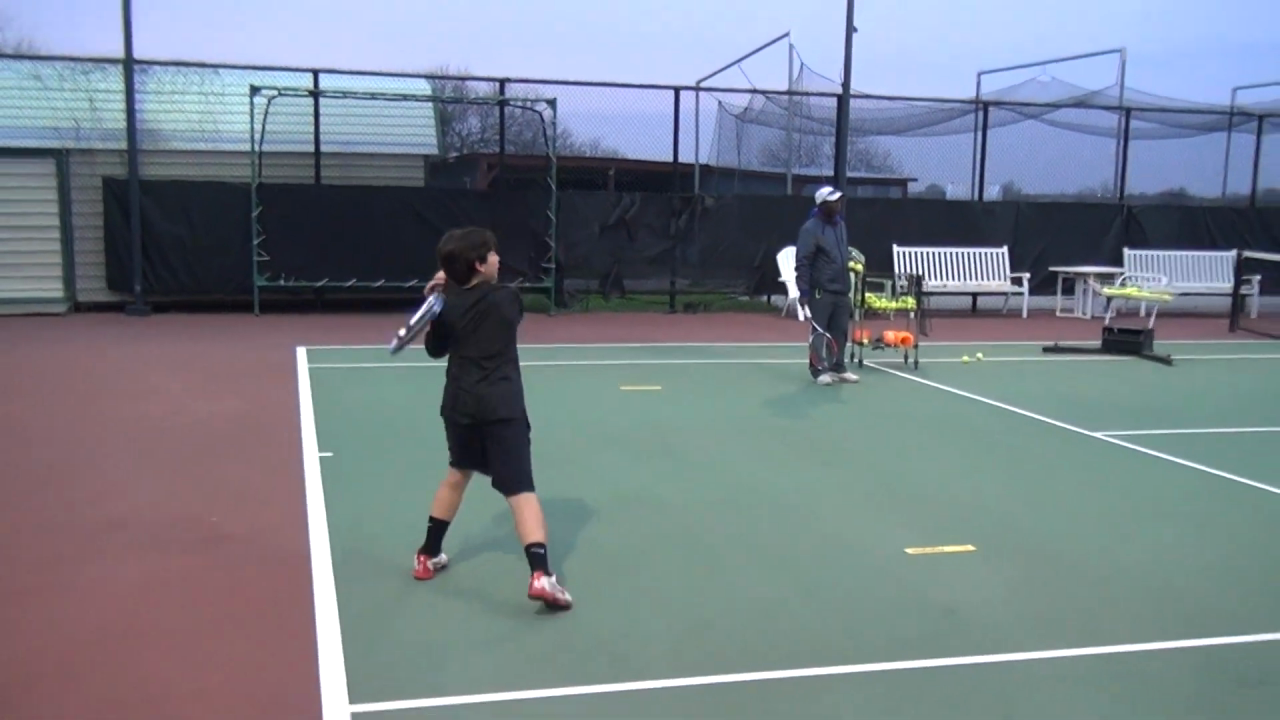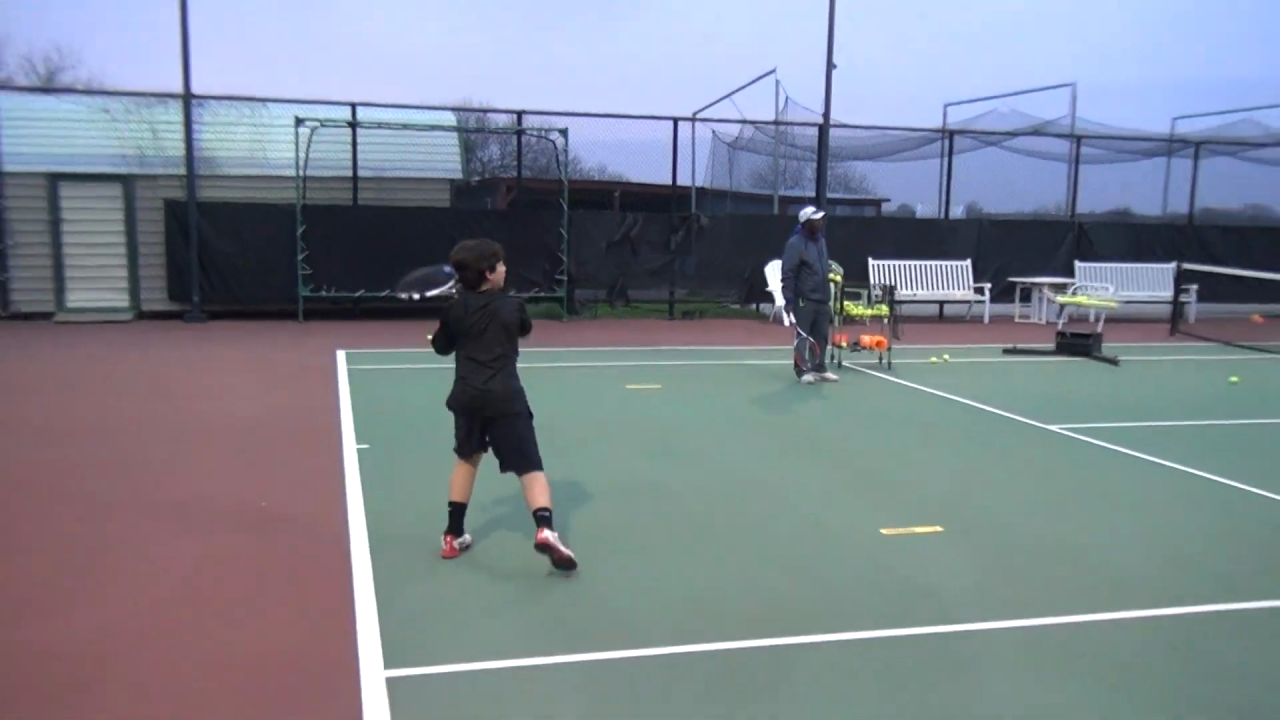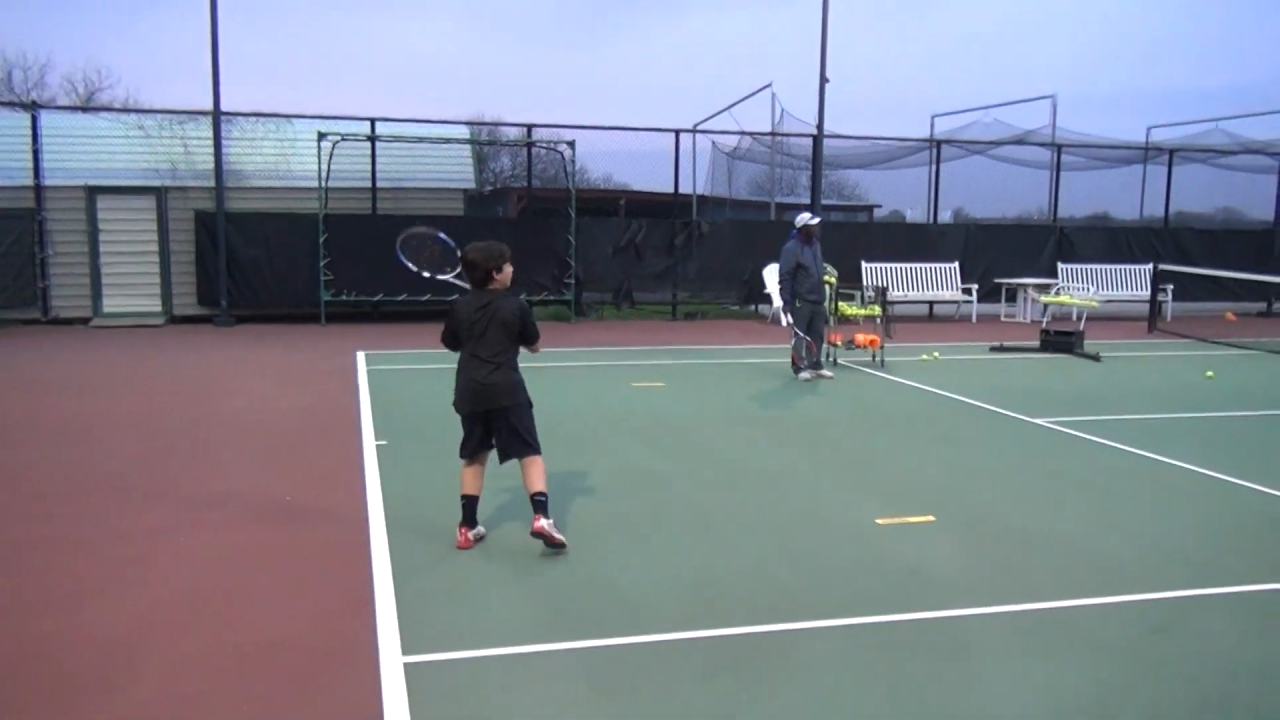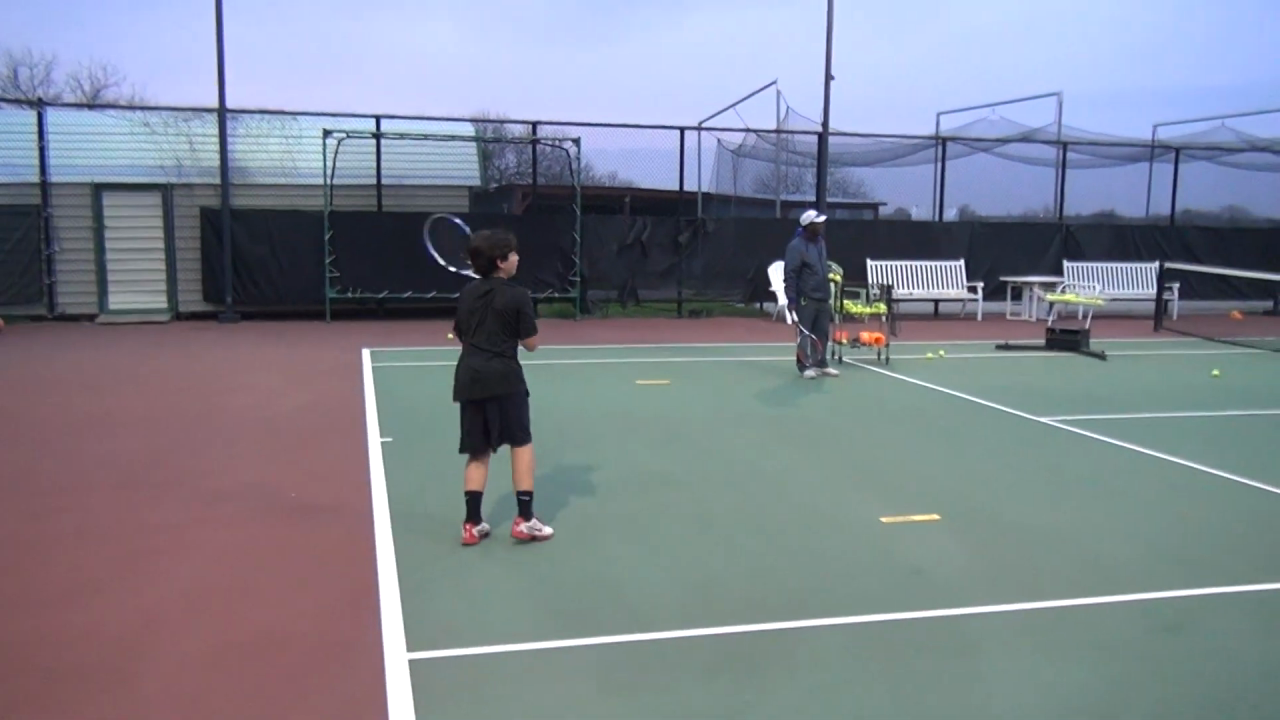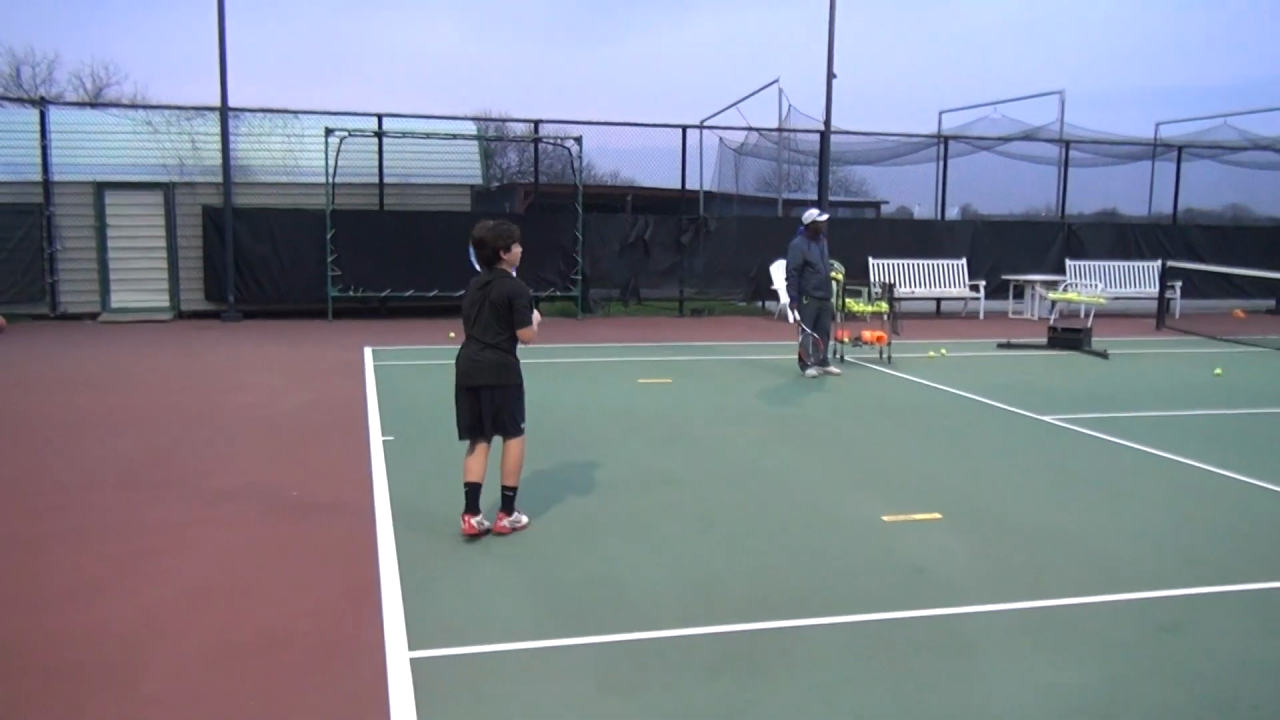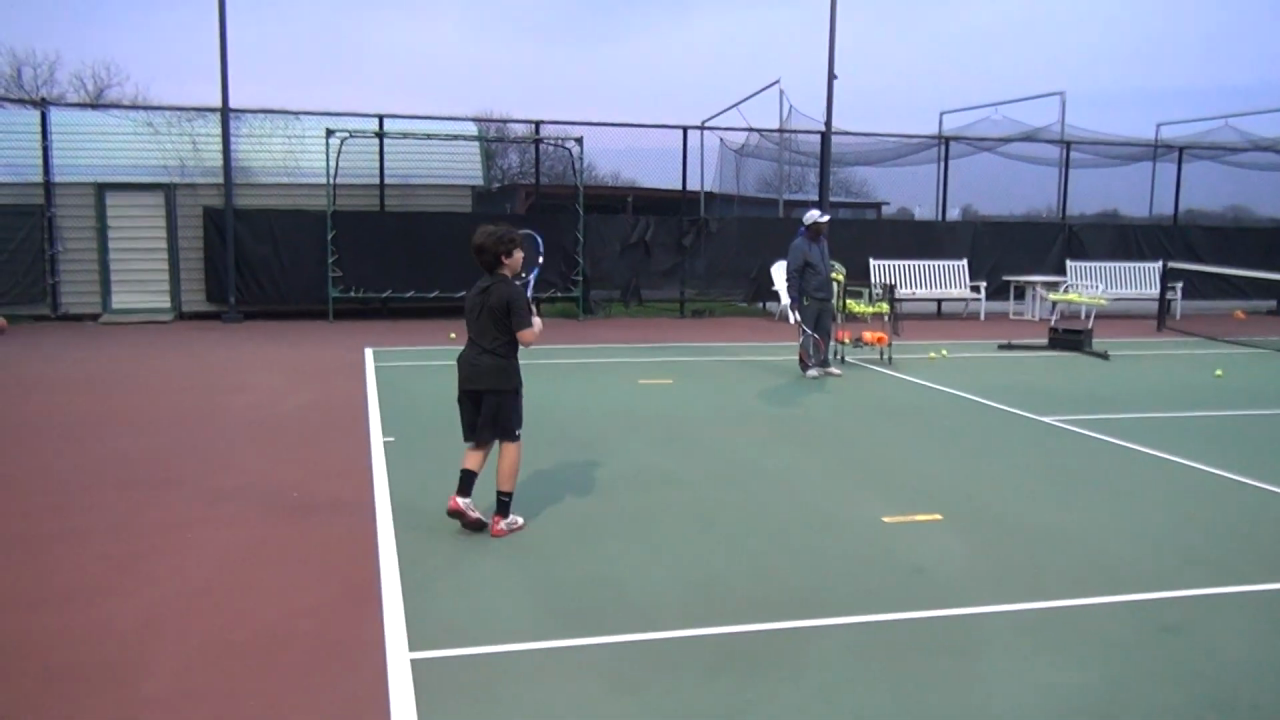
dt=0.1s
person 1, frame 1
left shoulder: (447, 307)
right shoulder: (507, 297)
left elbow: (435, 350)
right wrist: (449, 283)
left hip: (460, 404)
right hip: (501, 406)
left knee: (459, 470)
right knee: (521, 490)
left ankle: (429, 555)
right ankle: (541, 576)
person 1, frame 2
left shoulder: (455, 308)
right shoulder: (513, 307)
left elbow: (441, 348)
left hip: (466, 396)
right hip: (504, 396)
left knee: (466, 459)
right knee: (530, 468)
left ankle: (453, 536)
right ankle: (546, 529)
person 1, frame 3
left shoulder: (460, 305)
right shoulder: (516, 306)
left elbow: (449, 344)
right elbow: (534, 344)
left hip: (470, 390)
right hip: (506, 389)
left knee: (474, 456)
right knee: (530, 454)
left ankle: (467, 527)
right ankle: (542, 518)
person 1, frame 4
left shoulder: (467, 295)
right shoulder: (517, 296)
right elbow: (531, 343)
left hip: (470, 379)
right hip: (504, 378)
left knee: (477, 452)
right knee: (521, 444)
left ankle: (473, 524)
right ankle: (525, 519)
person 1, frame 5
left shoulder: (474, 285)
right shoulder: (515, 287)
right elbow: (526, 336)
right wrist: (535, 318)
left hip: (469, 369)
right hip: (500, 371)
left knee: (478, 441)
right knee: (513, 436)
left ankle: (472, 516)
right ankle: (506, 514)
person 1, frame 6
left shoulder: (476, 290)
right shoulder: (513, 292)
right elbow: (527, 338)
right wrist: (537, 323)
left hip: (470, 373)
right hip: (500, 375)
left knee: (479, 440)
right knee: (509, 441)
left ankle: (462, 496)
right ankle: (502, 517)
person 2, frame 1
left shoulder: (840, 224)
right shoulder: (811, 228)
right elbow: (803, 262)
right wrist: (804, 291)
left hip: (842, 290)
right hip: (821, 291)
left knee: (840, 331)
left ankle: (838, 368)
right ankle: (818, 370)
person 2, frame 2
left shoulder: (821, 240)
right shoulder: (795, 244)
right elbow: (788, 274)
right wrist: (789, 299)
left hip: (822, 299)
right hip: (804, 300)
left knee: (821, 336)
left ankle: (819, 368)
right ankle: (802, 371)
person 2, frame 3
left shoulder: (816, 244)
right shoulder: (791, 248)
right elbow: (785, 277)
right wrist: (786, 301)
left hip: (818, 300)
right hip: (800, 301)
left knee: (817, 335)
right knee: (800, 336)
left ankle: (815, 366)
right ankle: (799, 368)
person 2, frame 4
left shoulder: (821, 242)
right shoulder: (796, 246)
right elbow: (790, 275)
right wrist: (791, 299)
left hip: (823, 297)
right hip: (805, 299)
left knee: (822, 333)
left ankle: (820, 364)
right ankle: (804, 365)
person 2, frame 5
left shoulder: (822, 241)
right shoulder: (798, 245)
right elbow: (792, 273)
left wrist: (832, 273)
right wrist: (793, 297)
left hip: (825, 296)
right hip: (807, 297)
left knee: (823, 332)
left ankle: (822, 363)
right ankle: (806, 365)
person 2, frame 6
left shoulder: (823, 242)
right shoulder: (799, 245)
right elbow: (793, 274)
left wrist: (833, 275)
right wrist: (794, 298)
left hip: (825, 297)
right hip: (808, 298)
left knee: (824, 333)
left ankle: (823, 364)
right ankle: (807, 366)
